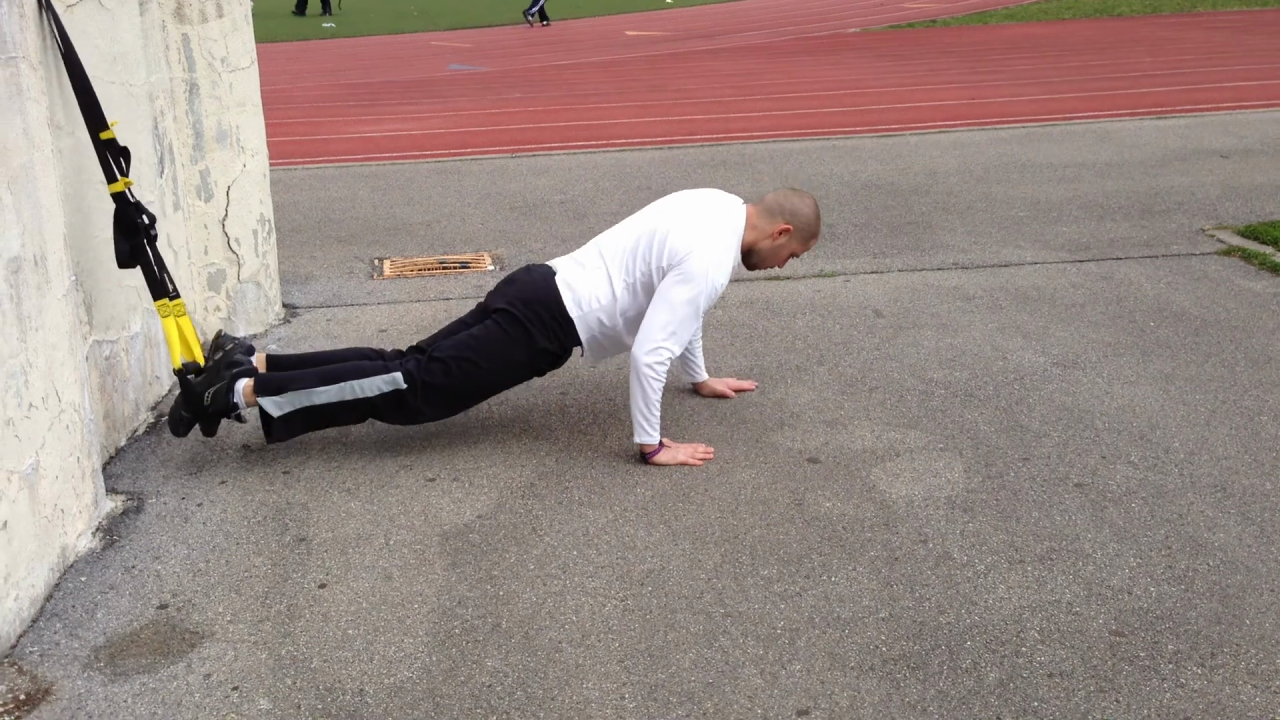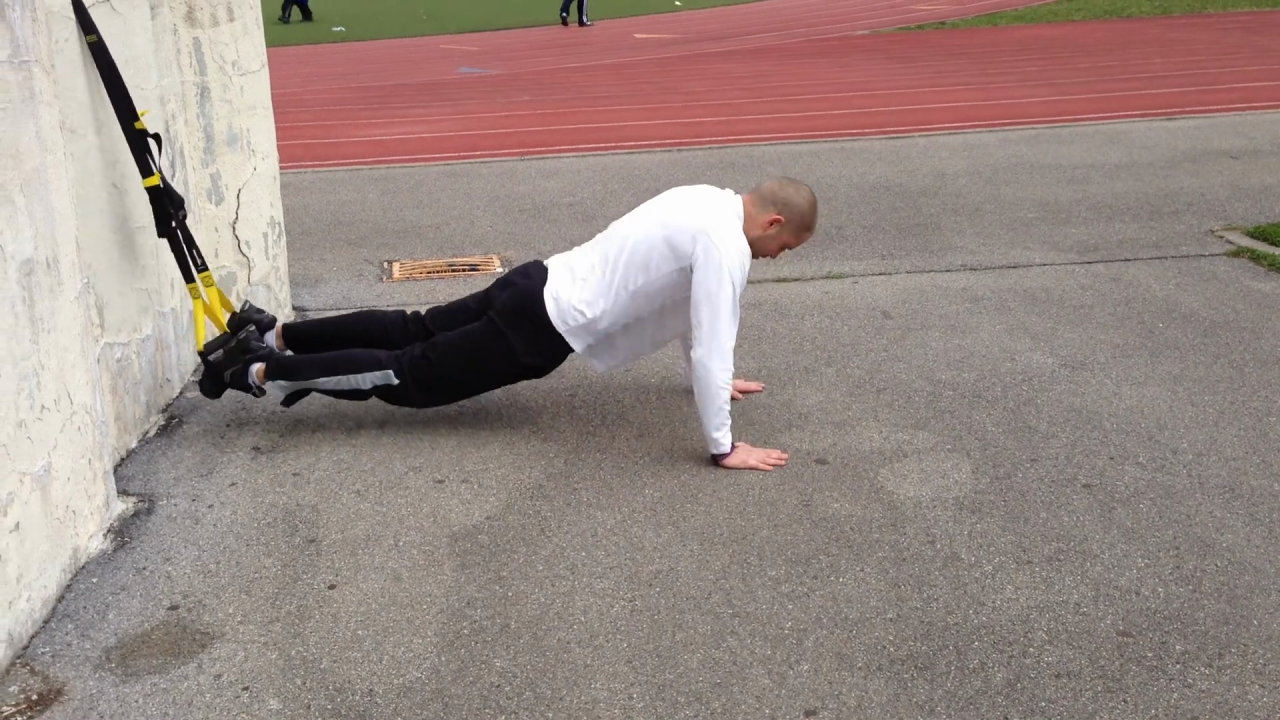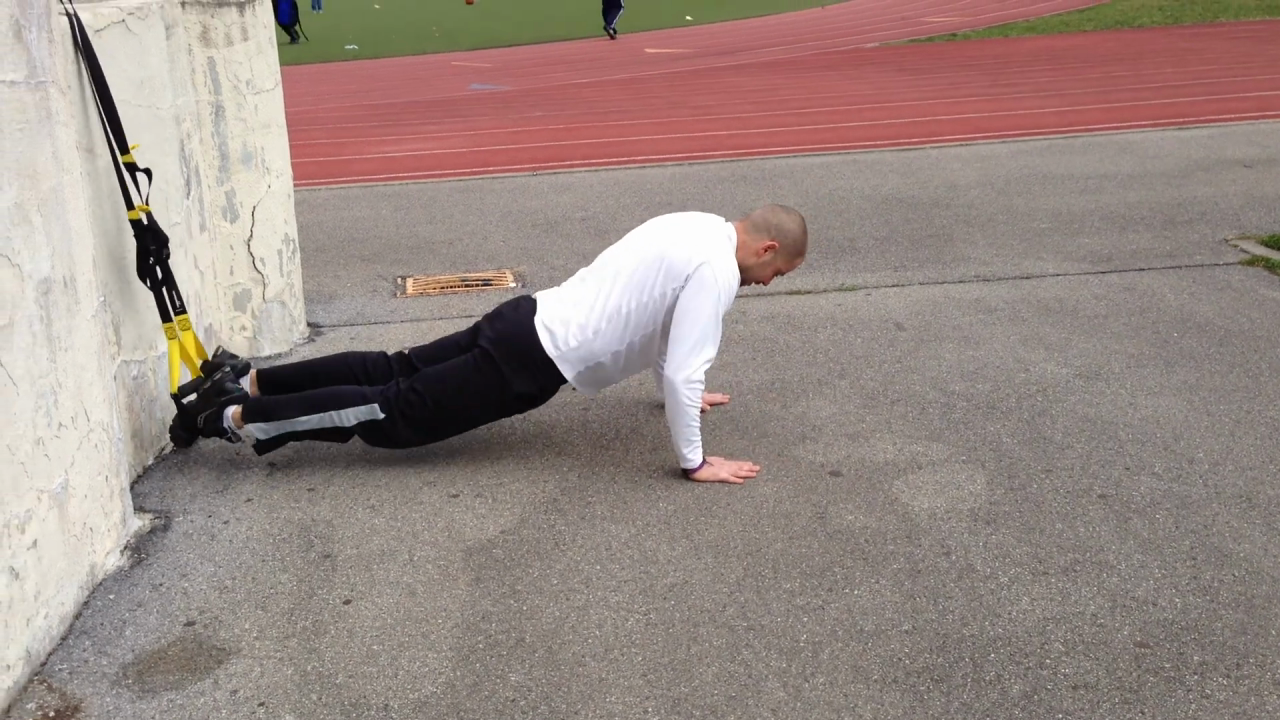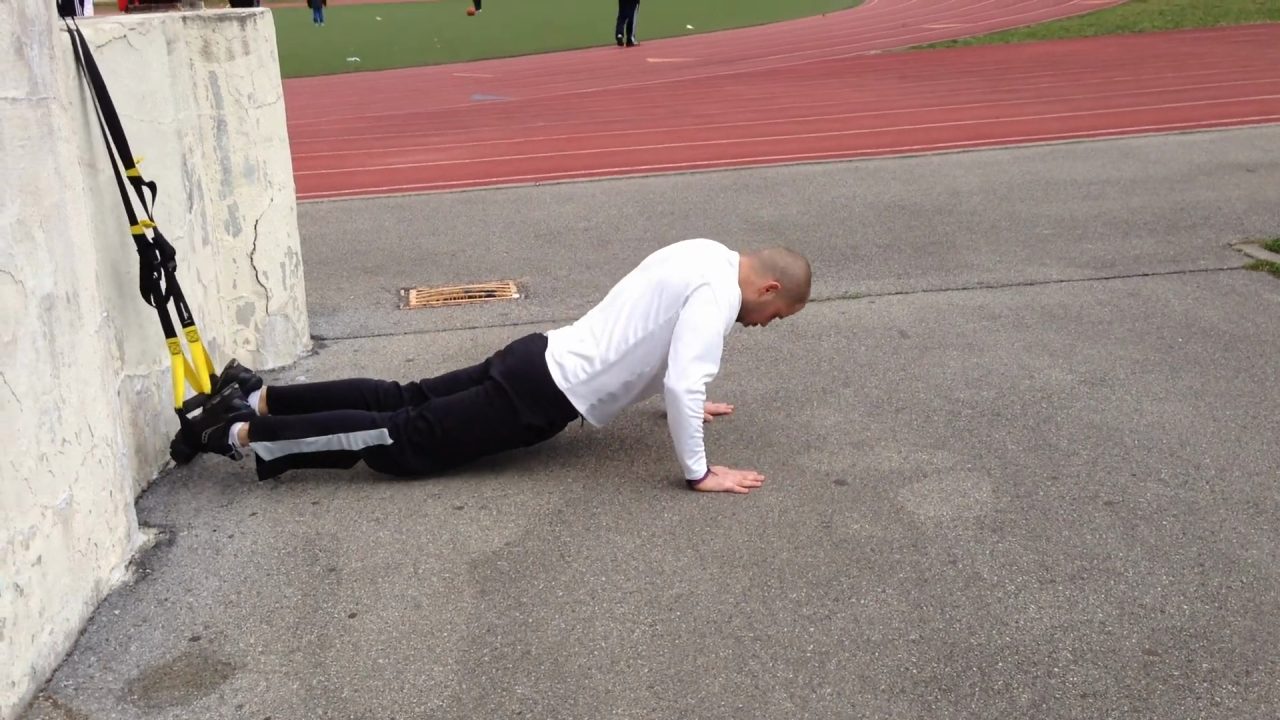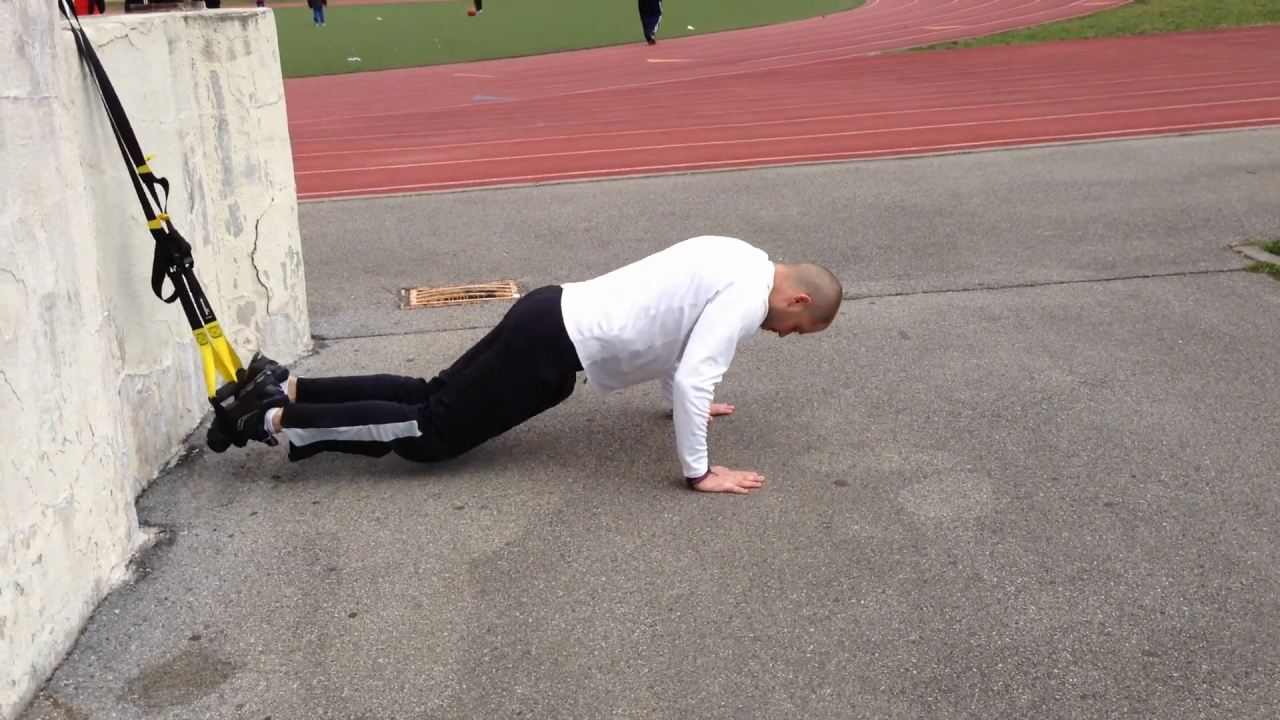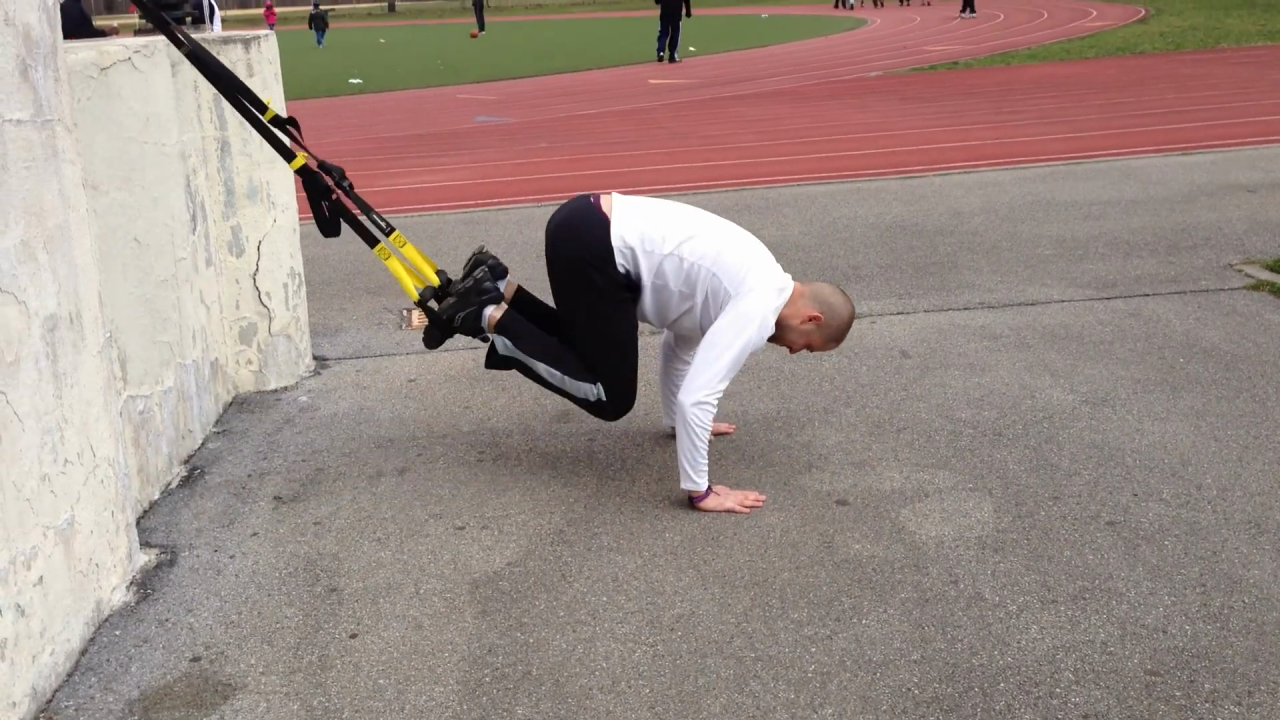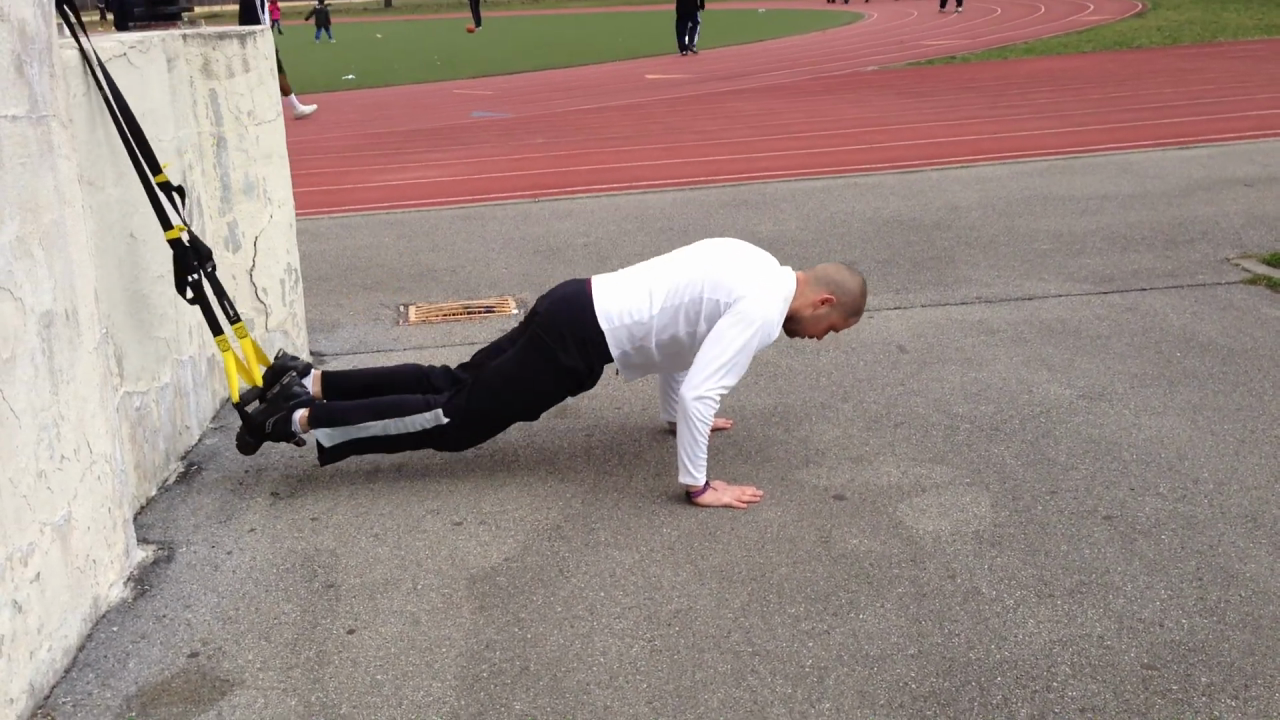
dt=0.7s
person 1, frame 1
left shoulder: (715, 204)
right shoulder: (712, 261)
right elbow: (647, 353)
left wrist: (701, 377)
right wrist: (650, 443)
left hip: (540, 291)
right hip: (546, 323)
left knee: (404, 364)
right knee: (410, 390)
left ankle: (251, 360)
right ankle: (240, 391)
person 1, frame 2
left shoulder: (707, 200)
right shoulder: (726, 248)
right elbow: (713, 350)
left wrist: (712, 377)
right wrist: (724, 447)
left hip: (538, 285)
right hip: (543, 331)
left knee: (411, 334)
right knee: (407, 375)
left ankle: (270, 332)
right ankle: (261, 371)
person 1, frame 3
left shoulder: (699, 227)
right shoulder: (716, 271)
right elbow: (683, 372)
left wrist: (678, 393)
right wrist: (694, 462)
left hip: (529, 321)
right hip: (536, 358)
left knee: (395, 372)
right knee: (394, 413)
left ankle: (246, 378)
right ankle: (236, 414)
person 1, frame 4
left shoulder: (706, 254)
right shoulder: (720, 291)
right elbow: (682, 383)
left wrist: (687, 403)
right wrist: (699, 471)
left hip: (541, 359)
right hip: (544, 398)
left knee: (401, 404)
right knee: (404, 442)
left ankle: (255, 395)
right ankle: (243, 431)
person 1, frame 5
left shoulder: (736, 259)
right shoulder: (750, 295)
right elbow: (690, 379)
left wrist: (686, 404)
right wrist: (700, 472)
left hip: (550, 313)
right hip: (554, 344)
left knee: (434, 397)
right knee: (435, 428)
left ankle: (287, 387)
right ankle: (277, 418)
person 1, frame 6
left shoulder: (754, 281)
right shoulder: (761, 307)
left elbow: (681, 334)
right elbow: (695, 395)
left wrist: (677, 420)
right wrist: (699, 491)
left hip: (587, 222)
right hip: (594, 242)
left knee: (590, 355)
right knee: (610, 397)
left ankle: (497, 292)
right ankle: (492, 319)
person 1, frame 7
left shoulder: (752, 265)
right shoulder: (767, 307)
right elbow: (701, 392)
left wrist: (676, 415)
right wrist: (698, 485)
left hip: (576, 309)
right hip: (581, 340)
left knee: (453, 387)
right knee: (456, 419)
left ankle: (309, 383)
right ankle: (303, 420)
